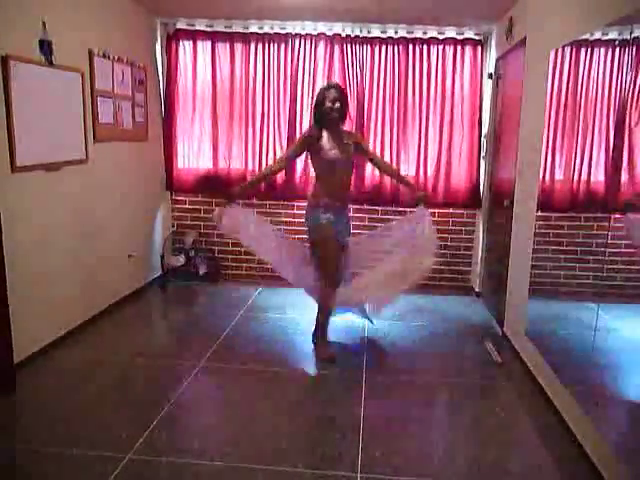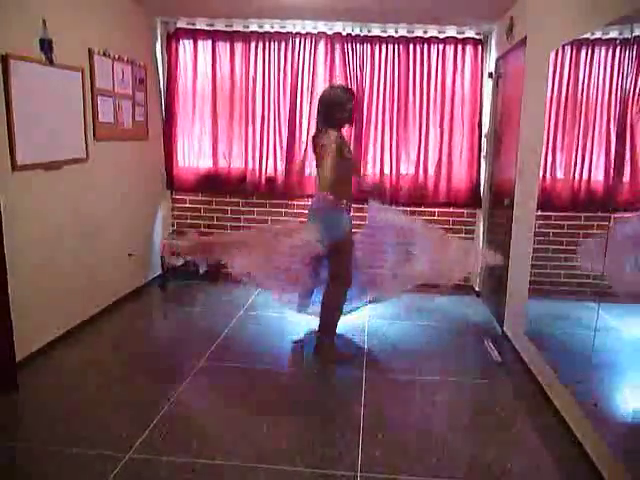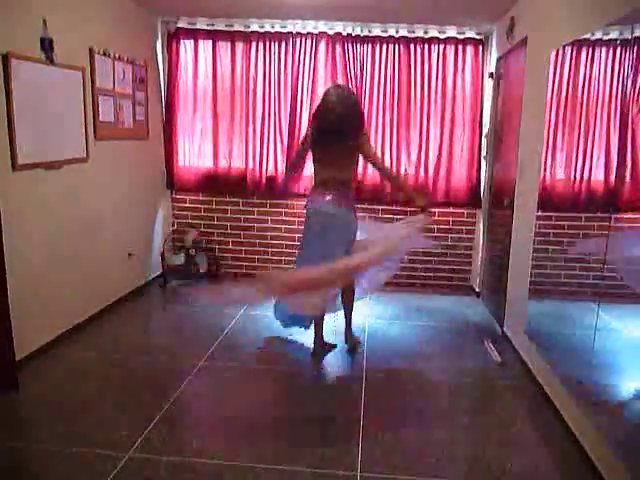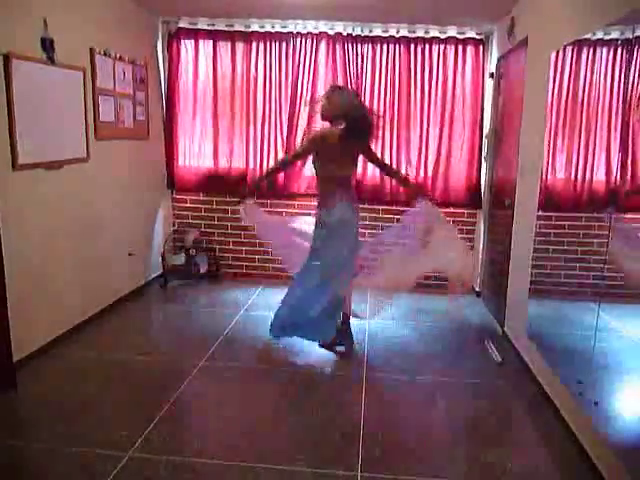
dt=0.2s
person 1, frame 1
left shoulder: (350, 138)
right shoulder: (314, 135)
left elbow: (380, 163)
right elbow: (282, 162)
left wrist: (412, 187)
right wrist: (246, 186)
left hip: (340, 212)
right hip: (321, 210)
left knee: (333, 276)
right knee: (330, 277)
left ankle: (320, 330)
right ankle: (321, 339)
person 1, frame 2
left shoulder: (334, 136)
right shoulder: (333, 136)
left elbow: (345, 167)
right elbow: (326, 171)
right wrist: (328, 191)
left hip: (328, 208)
right hip: (332, 209)
left knee: (333, 275)
right knee: (342, 278)
left ankle: (322, 336)
right ankle: (326, 342)
person 1, frame 3
left shoulder: (314, 135)
right shoulder: (357, 138)
left elbow: (295, 166)
right elbow: (383, 169)
left wrist: (285, 178)
right wrist: (414, 195)
left hip: (318, 206)
right hip: (344, 208)
left ankle: (319, 340)
right ankle: (349, 332)
person 1, frame 4
left shoulder: (325, 134)
right shoulder: (357, 136)
left elbow: (288, 160)
right elbow: (384, 166)
left wrist: (258, 181)
right wrist: (412, 188)
left hip: (335, 208)
right hip: (345, 206)
left knee: (325, 270)
right knee: (338, 272)
left ankle: (342, 334)
right ankle: (343, 331)
